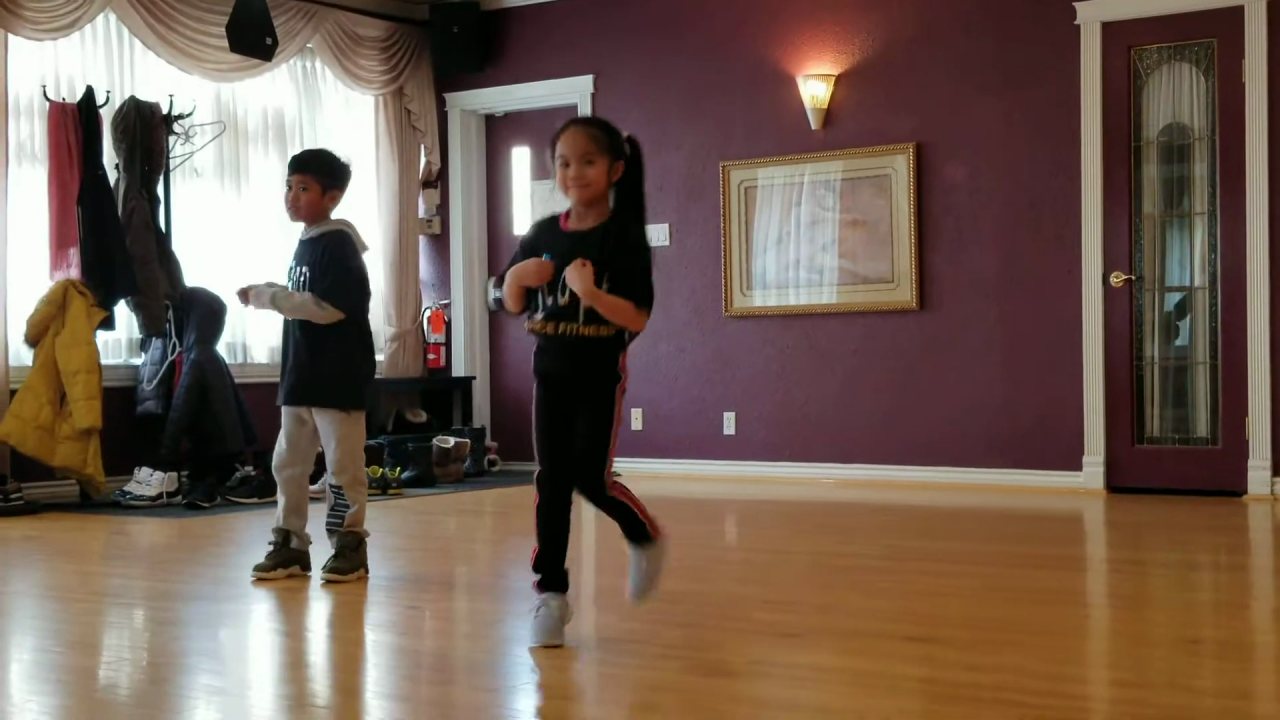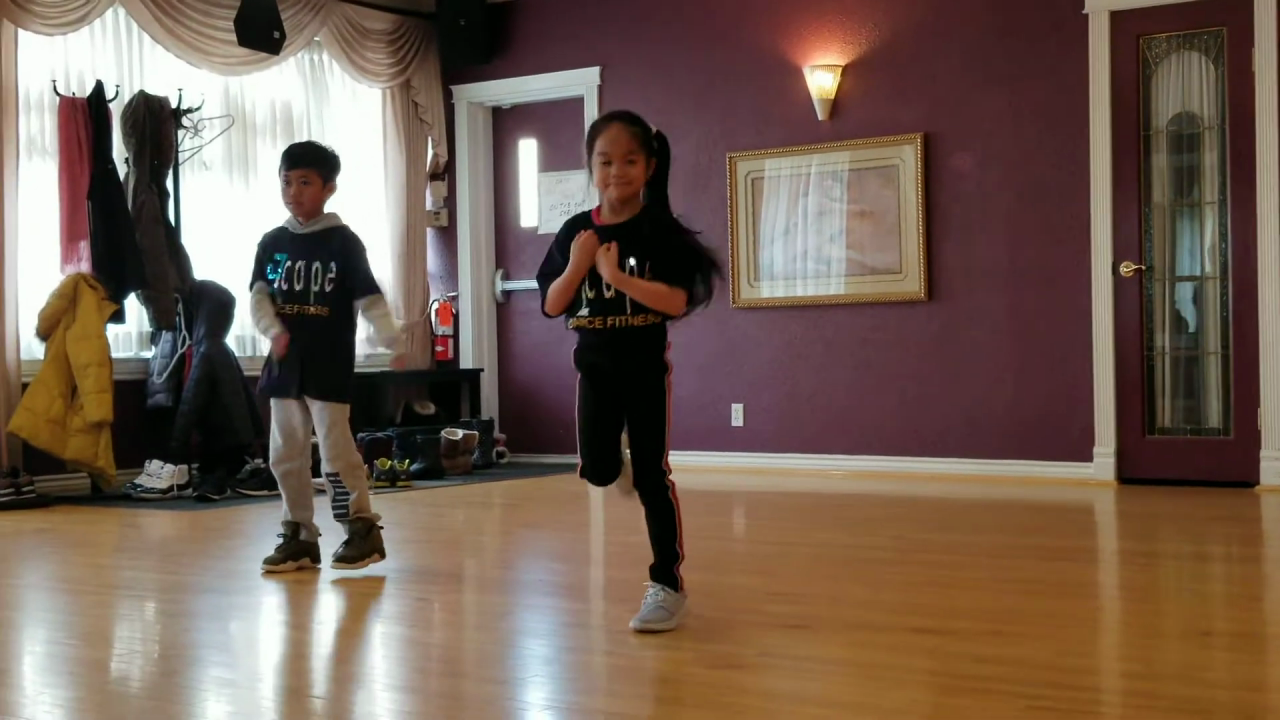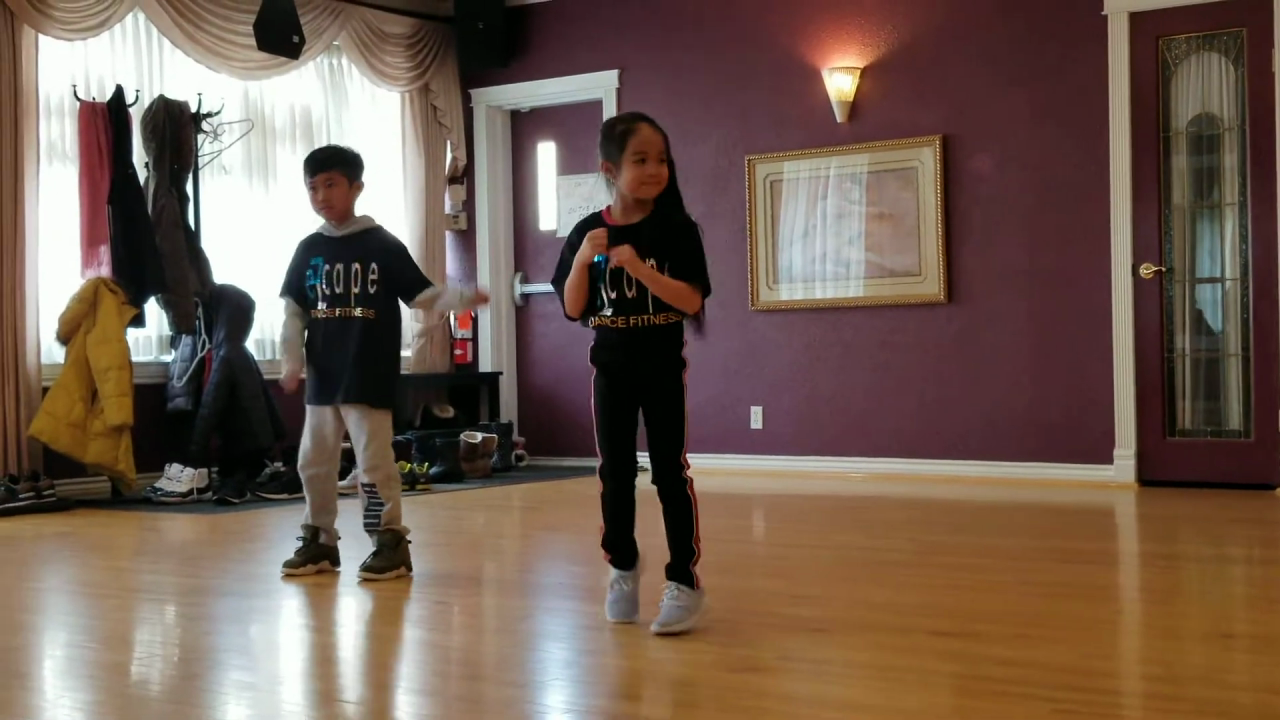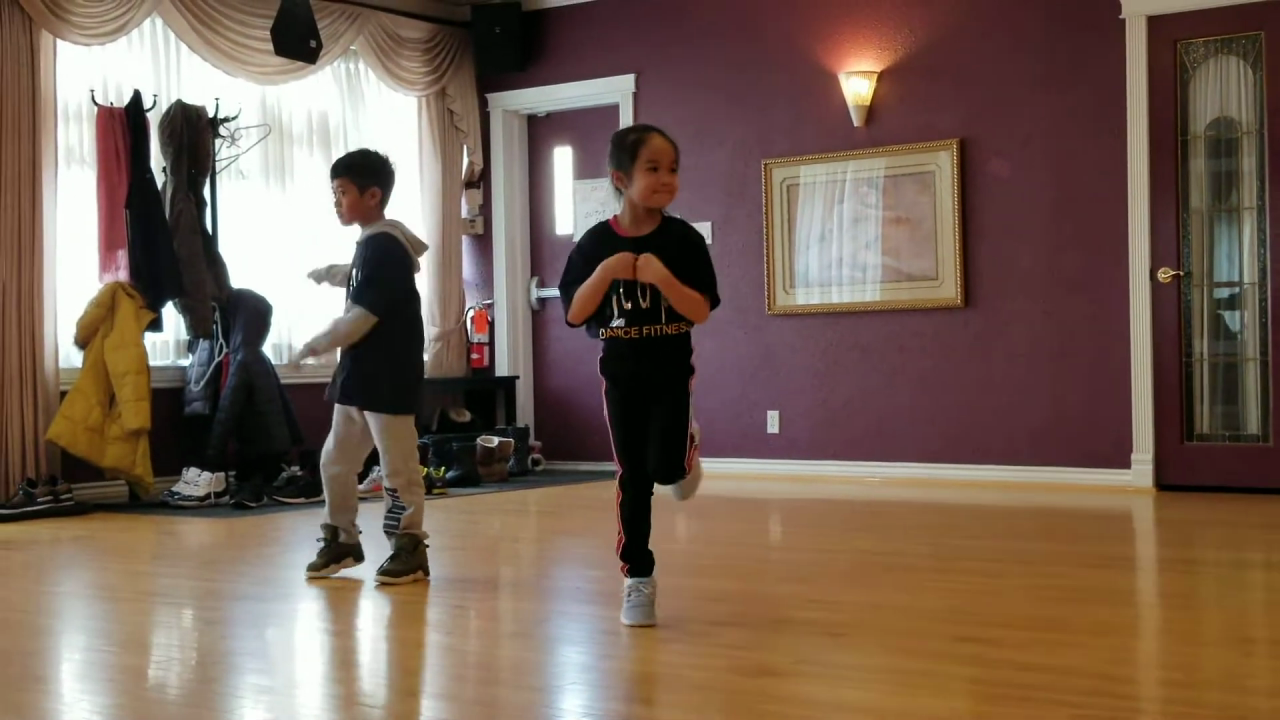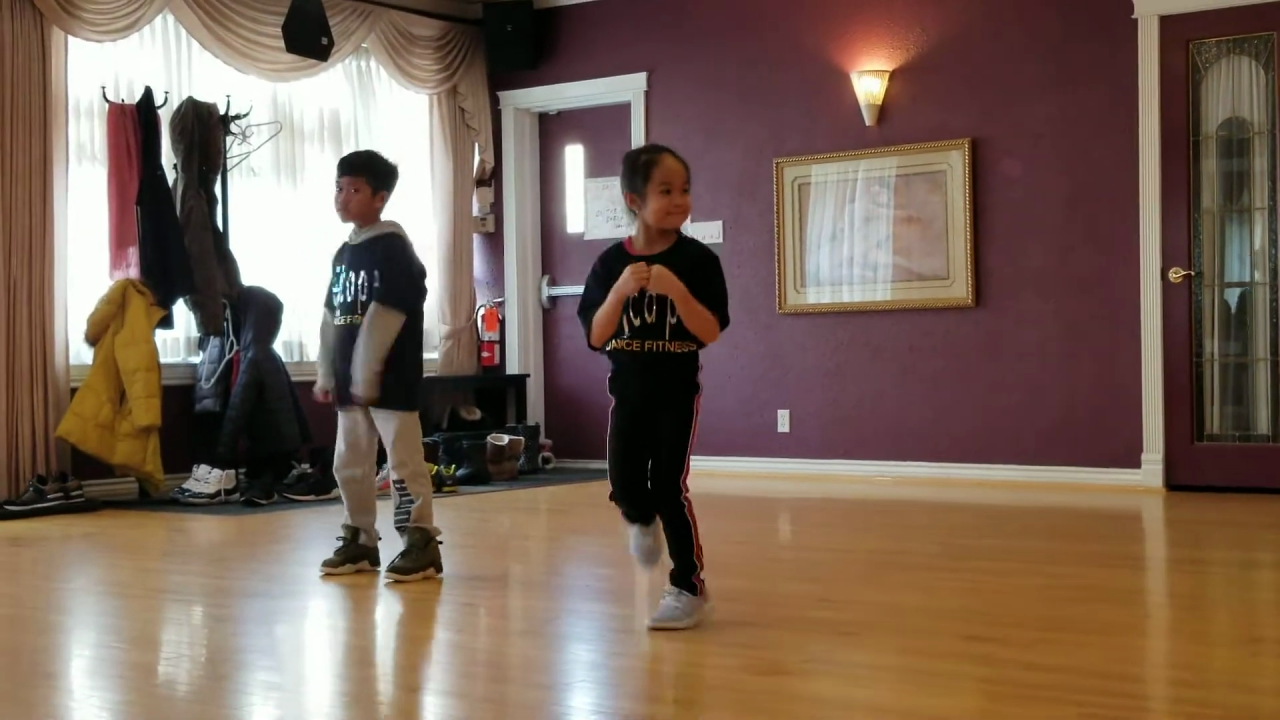
dt=0.3s
person 1, frame 1
left shoulder: (623, 238)
right shoulder: (542, 235)
left elbow: (636, 318)
right elbow: (515, 307)
left wrist: (589, 291)
right wrist: (515, 278)
left hip: (601, 373)
right hip: (551, 373)
left knee: (589, 479)
right knee: (549, 481)
left ankle: (645, 536)
right ankle: (551, 590)
person 1, frame 2
left shoulder: (663, 229)
right shoulder: (576, 231)
left elbow: (679, 302)
right elbow: (551, 307)
left wrist: (620, 277)
right wrist: (577, 266)
left hip: (646, 365)
right hip: (594, 364)
left knee: (651, 473)
right knee: (594, 465)
left ankle: (668, 583)
right ankle: (614, 463)
person 1, frame 3
left shoulder: (676, 227)
right shoulder: (587, 232)
left elbow: (692, 301)
right elbow: (573, 310)
left wrist: (638, 267)
right wrist: (581, 262)
left hip: (662, 365)
right hip: (610, 366)
left knee: (670, 471)
right knee: (614, 471)
left ankle: (684, 582)
right ankle: (622, 568)
person 1, frame 4
left shoulder: (683, 240)
right shoulder: (596, 242)
left elbow: (701, 312)
right elbow: (574, 315)
left wrist: (663, 279)
right wrist: (603, 274)
left hip: (670, 372)
right hip: (620, 374)
left knee: (667, 466)
right knee: (632, 475)
left ankle: (684, 451)
right ankle: (637, 576)
person 1, frame 5
left shoulder: (697, 259)
right shoulder: (611, 262)
left elbow: (710, 332)
right elbow: (596, 337)
left wrist: (675, 290)
right wrist: (620, 291)
left hip: (676, 391)
right hip: (627, 391)
left knee: (668, 487)
right knee: (624, 487)
left ankle: (689, 587)
right ankle: (643, 522)
person 2, frame 1
left shoulder: (340, 245)
right shoulder: (304, 246)
left elbow: (328, 306)
left wrist: (268, 296)
right wrist: (268, 296)
left hip: (339, 376)
right hip: (300, 376)
left knee: (342, 463)
right knee: (288, 462)
left ankle: (350, 544)
right ankle: (291, 544)
person 2, frame 2
left shoulder: (344, 243)
right shoulder: (272, 243)
left elbow: (370, 298)
right elbow: (258, 299)
left wrist: (392, 339)
right wrist: (273, 330)
left hip: (328, 370)
right hip: (282, 369)
left knee: (337, 452)
right knee: (286, 458)
left ankle: (364, 532)
right ankle: (300, 538)
person 2, frame 3
left shoulder: (382, 244)
right shoulder: (308, 249)
left elbow: (419, 293)
right elbow: (293, 310)
left wrist: (460, 297)
right wrist: (291, 362)
left hip: (370, 376)
right hip: (322, 376)
left knee: (374, 461)
right knee: (314, 462)
left ankle: (391, 542)
right ankle: (319, 540)
person 2, frame 4
left shoulder: (385, 247)
right shoulder: (371, 244)
left elbow: (363, 314)
left wrist: (315, 345)
right wrist: (332, 273)
left hip: (389, 378)
right hip: (358, 376)
left knee: (397, 464)
right knee: (336, 460)
left ankle: (409, 546)
right ankle: (340, 539)
person 2, frame 5
left shoulder: (393, 249)
right shoulder: (344, 253)
left elbow: (386, 316)
right elbow: (332, 315)
left wrist: (367, 373)
right wrist: (326, 374)
left hip: (390, 378)
right hip: (352, 381)
left knee: (405, 460)
right knee: (349, 464)
left ankle: (422, 542)
right ankle: (360, 540)
person 3, frame 1
left shoulder: (196, 361)
right shoulder: (210, 358)
left elbow: (180, 412)
left wrist: (164, 466)
left hip: (211, 448)
right hip: (221, 447)
person 3, frame 2
left shoulder: (205, 353)
right shoulder: (221, 351)
left elbow: (190, 404)
left wrist: (173, 458)
left hip: (220, 438)
right hip: (231, 438)
person 3, frame 3
left shoulder: (225, 357)
right shoulder: (241, 354)
left elbow: (210, 408)
left wrist: (194, 461)
left hip: (239, 441)
right hip: (250, 441)
person 3, frame 4
left shoulder: (242, 361)
right shoulder: (257, 359)
left elbow: (227, 412)
left wrist: (211, 467)
left hip: (256, 444)
right hip: (266, 445)
person 3, frame 5
left shoulder: (252, 359)
right shoulder: (268, 356)
left elbow: (237, 410)
left wrist: (221, 463)
left hip: (267, 442)
right hip: (278, 442)
